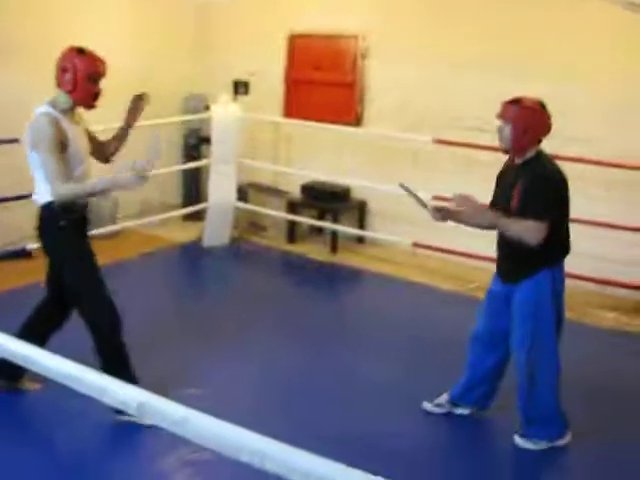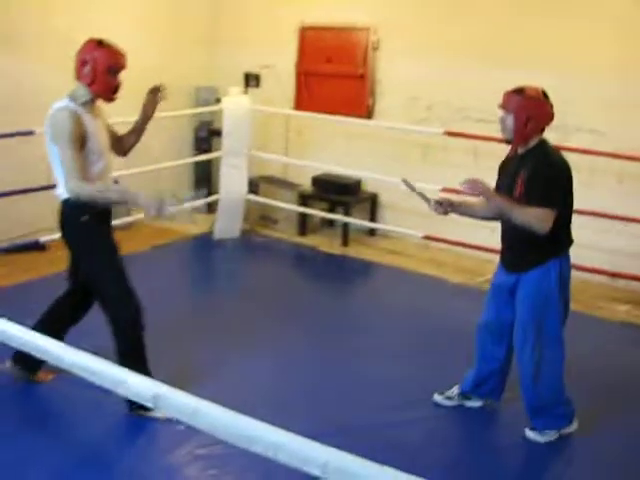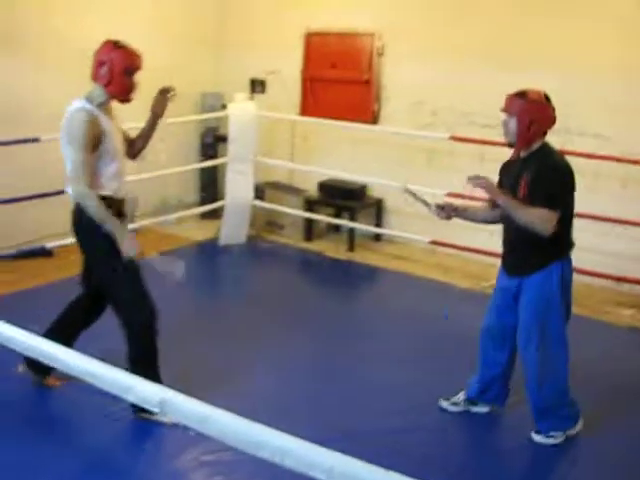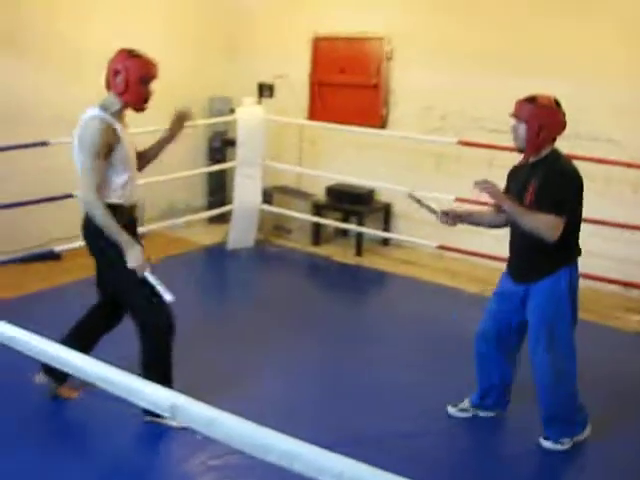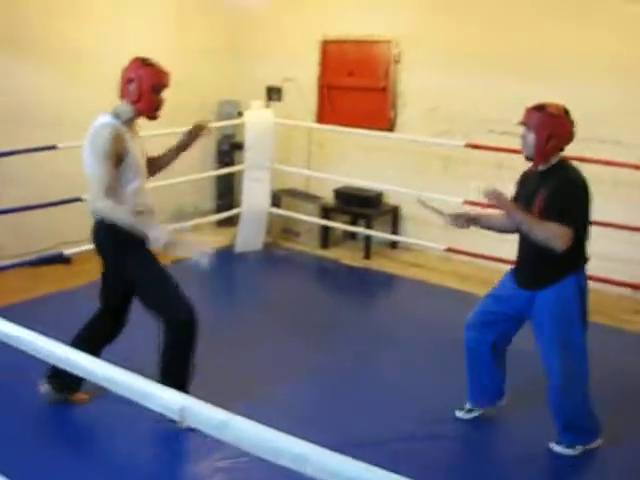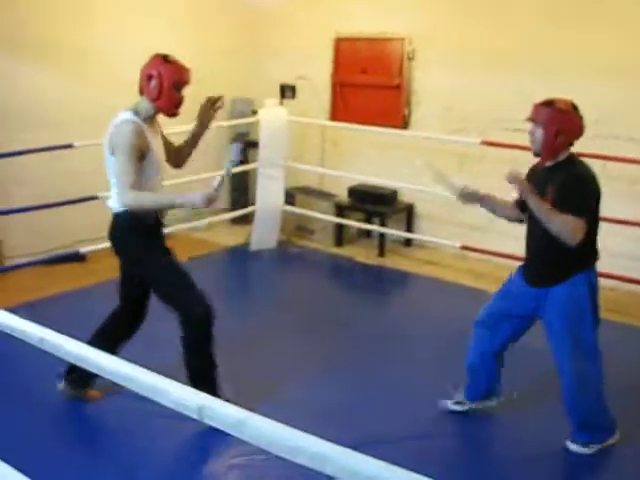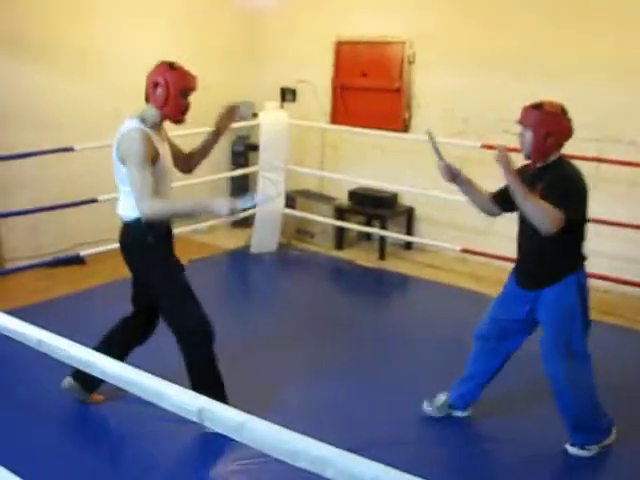
dt=0.1s
person 1, frame 1
left shoulder: (72, 118)
right shoulder: (46, 123)
left elbow: (103, 154)
right elbow: (60, 191)
left wrist: (129, 123)
right wrist: (117, 181)
left hip: (71, 222)
right hip: (60, 224)
left knee: (58, 303)
right knee: (102, 316)
person 1, frame 2
left shoulder: (91, 111)
right shoulder: (66, 117)
left elbow: (121, 147)
right elbow: (78, 187)
left wrist: (146, 115)
right wrist: (136, 199)
left hip: (92, 216)
right hip: (83, 218)
left knee: (80, 293)
right knee: (125, 309)
left ankle: (25, 358)
right ankle: (141, 398)
person 1, frame 3
left shoulder: (104, 113)
right shoulder: (83, 118)
left elbow: (131, 151)
right elbow: (81, 191)
left wrist: (155, 117)
right wrist: (121, 234)
left hip: (107, 218)
right hip: (96, 223)
left knee: (94, 297)
right knee: (139, 312)
left ankle: (38, 361)
person 1, frame 4
left shoulder: (114, 122)
right shoulder: (96, 126)
left elbow: (134, 164)
right elbow: (89, 198)
left wrist: (170, 135)
right wrist: (128, 245)
left hip: (118, 225)
right hip: (107, 231)
left knee: (111, 305)
right knee: (157, 319)
left ankle: (54, 372)
person 1, frame 5
left shoulder: (128, 129)
right shoulder: (107, 133)
left elbow: (149, 169)
right elbow: (99, 202)
left wrist: (185, 144)
right wrist: (150, 230)
left hip: (128, 230)
right hip: (118, 234)
left knee: (112, 313)
right knee: (180, 315)
left ankle: (60, 381)
person 1, frame 6
left shoulder: (149, 124)
right shoulder: (129, 130)
left elbow: (175, 159)
right elbow: (128, 197)
left wrist: (202, 124)
right wrist: (183, 199)
left hip: (141, 229)
right hip: (133, 230)
left knee: (130, 310)
right knee: (197, 313)
left ankle: (75, 377)
right ankle: (210, 400)
person 1, frame 7
left shoulder: (156, 131)
right shoulder: (136, 138)
left elbow: (186, 164)
right elbow: (148, 207)
left wrist: (218, 132)
right wrist: (208, 206)
left hip: (152, 237)
right hip: (145, 239)
left knee: (143, 317)
right knee: (194, 327)
left ankle: (83, 378)
person 2, frame 1
left shoulder: (545, 176)
right shoulder: (510, 170)
left elbow: (534, 234)
left wrist: (480, 211)
right wrist: (455, 215)
left hip: (538, 278)
right hip: (508, 274)
left knee: (534, 353)
right knee: (487, 339)
left ankle: (548, 429)
right ankle: (466, 398)
person 2, frame 2
left shoulder: (550, 164)
right shoulder: (511, 161)
left elbow: (542, 222)
right elbow: (498, 211)
left wrist: (495, 197)
right wrist: (456, 206)
left hip: (544, 268)
right hip: (512, 264)
left knee: (536, 344)
right knee: (493, 329)
left ankle: (555, 419)
right ankle: (478, 390)
person 2, frame 3
left shoulder: (553, 167)
right shoulder: (513, 164)
left elbow: (545, 224)
right elbow: (500, 213)
left wrist: (499, 195)
right wrist: (458, 211)
left hip: (546, 272)
right hip: (513, 268)
left knee: (539, 347)
right knee: (496, 333)
left ankle: (560, 420)
right ankle: (484, 395)
person 2, frame 4
left shoulder: (562, 173)
right shoulder: (520, 170)
left elbow: (551, 229)
left wrist: (504, 200)
right wrist: (465, 217)
left hip: (552, 278)
right hip: (517, 273)
left knee: (549, 355)
right knee: (492, 335)
left ankle: (569, 427)
right ankle: (488, 401)
person 2, frame 5
left shoulder: (569, 183)
right shoulder: (530, 177)
left elbow: (559, 240)
left wrist: (513, 210)
right wrist: (475, 220)
left hip: (559, 285)
right hip: (522, 278)
left knee: (561, 362)
right knee: (480, 330)
left ankle: (581, 434)
right ankle: (485, 397)
person 2, frame 6
left shoulder: (580, 179)
right shoulder: (539, 172)
left elbow: (573, 234)
right elbow: (519, 213)
left wrist: (532, 196)
right wrist: (481, 199)
left hip: (570, 282)
right hip: (531, 274)
left knee: (575, 360)
right knee: (490, 326)
left ankle: (597, 431)
right ankle: (478, 391)
person 2, frame 7
left shoulder: (567, 179)
right shoulder: (528, 173)
left elbow: (547, 224)
right elbow: (494, 206)
left wrist: (513, 180)
right wrist: (460, 179)
left hip: (560, 285)
right hip: (524, 278)
left knee: (564, 363)
right knee: (491, 338)
left ankle: (594, 432)
right ankle: (459, 399)
